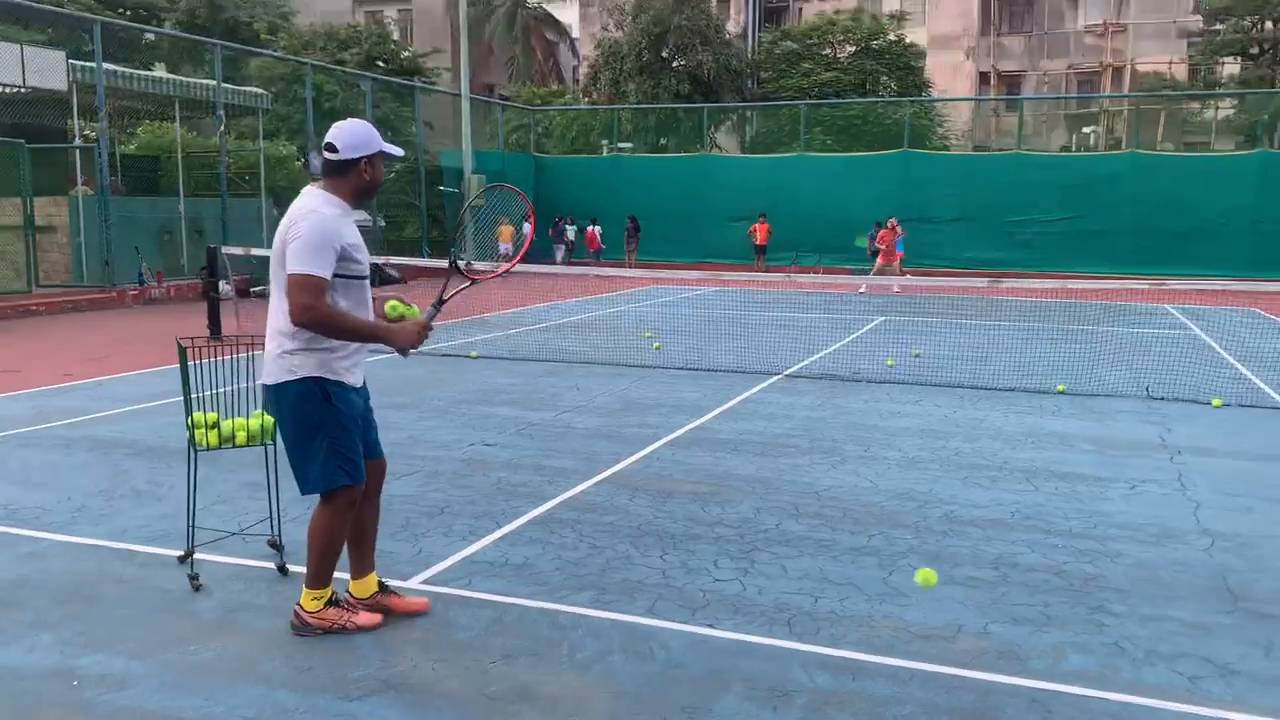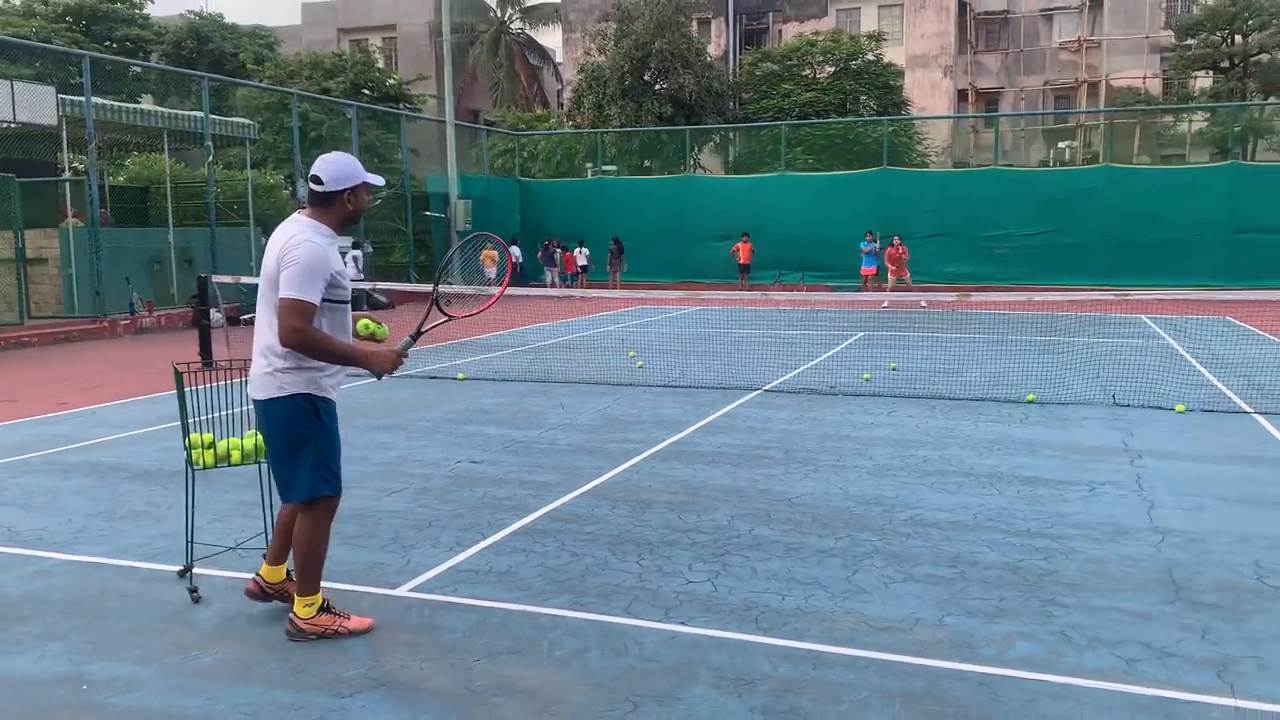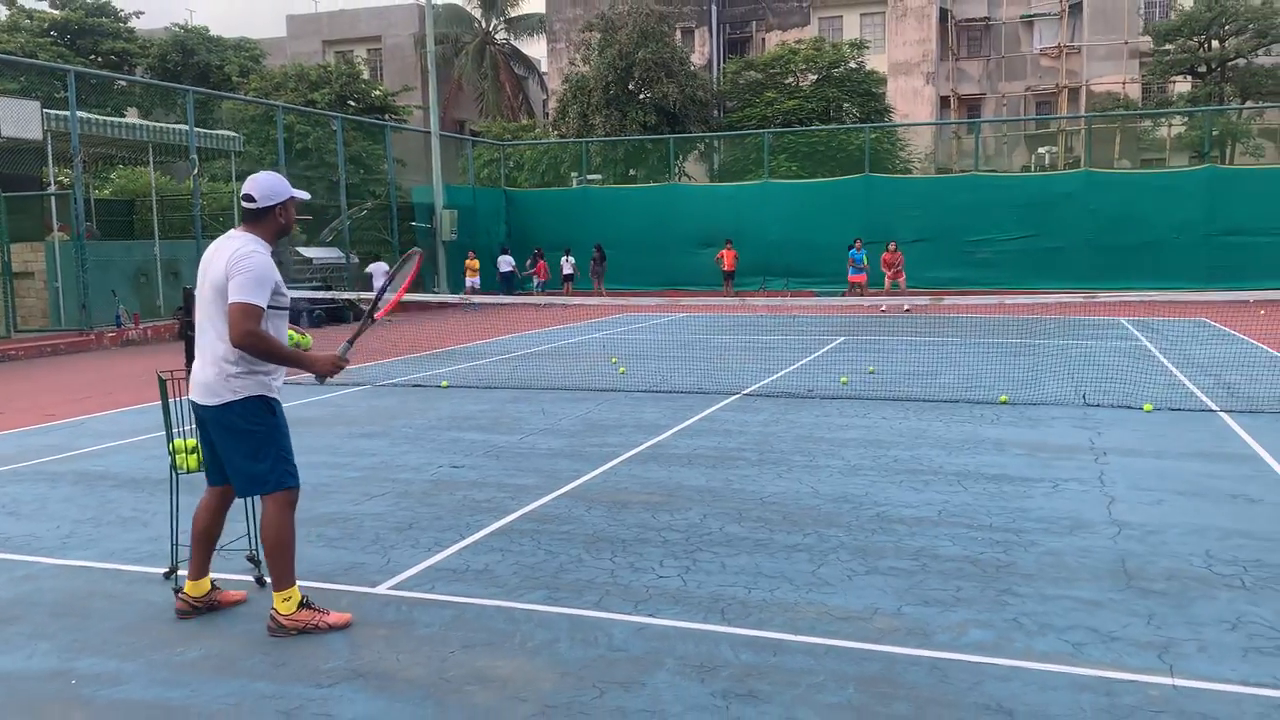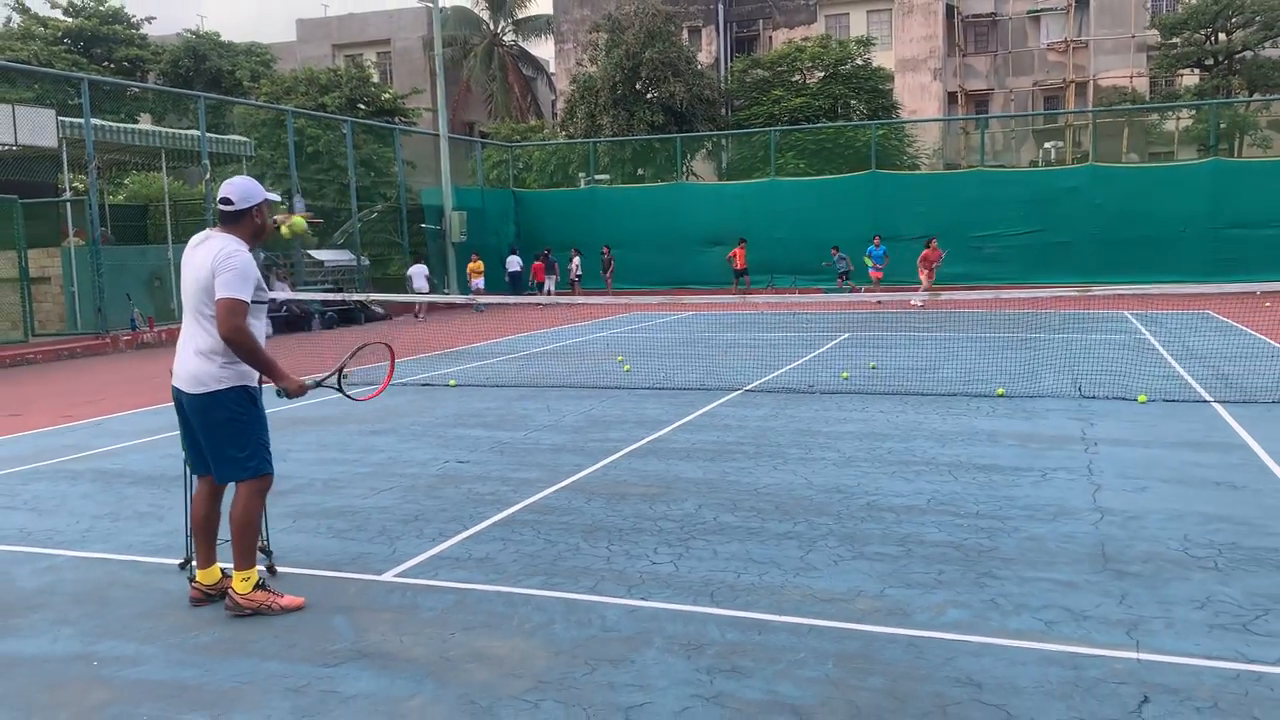
dt=0.5s
person 1, frame 1
left shoulder: (327, 211)
right shoulder: (318, 220)
right elbow: (306, 311)
left wrist: (373, 309)
right wrist: (388, 334)
left hip: (337, 375)
right hip: (310, 379)
left knee: (369, 473)
right knee: (342, 489)
left ankle: (365, 589)
right ankle: (314, 606)
person 1, frame 2
left shoulder: (299, 228)
right shoulder: (310, 247)
right elbow: (294, 333)
left wrist: (348, 323)
right wrist: (366, 359)
left hip: (287, 386)
right hip: (296, 391)
left knee: (304, 487)
right knee: (320, 497)
left ankle: (272, 575)
right ankle: (309, 612)
person 1, frame 3
left shoulder: (224, 246)
right shoulder: (253, 258)
right elbow: (245, 335)
left wrist: (279, 333)
right wrist: (308, 362)
left hip: (210, 391)
right hip: (243, 394)
left knee: (221, 488)
right knee: (280, 493)
left ankle: (196, 589)
right ankle: (288, 608)
person 1, frame 4
left shoulder: (201, 241)
right shoulder: (236, 258)
right elbow: (232, 330)
left wrist: (275, 228)
right wrist: (280, 376)
left hip: (190, 381)
right hip: (225, 386)
left knee: (210, 480)
right knee: (254, 479)
left ankle: (206, 578)
right ankle: (245, 588)
